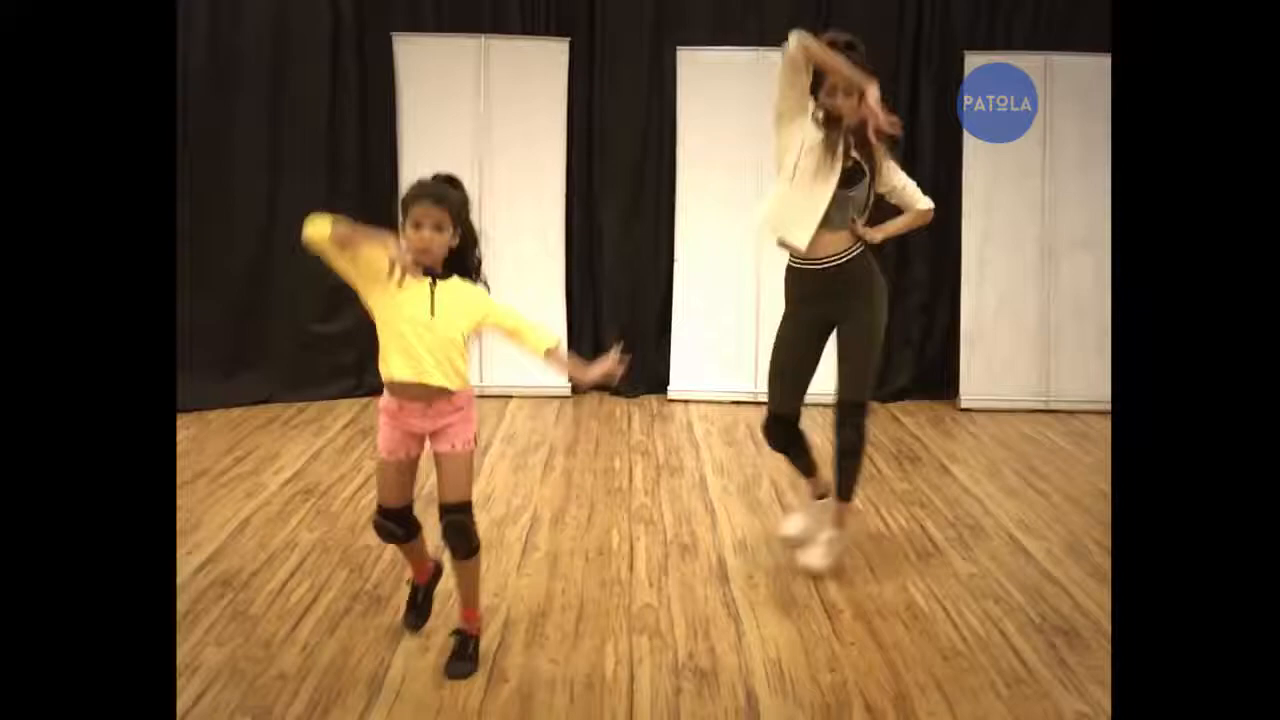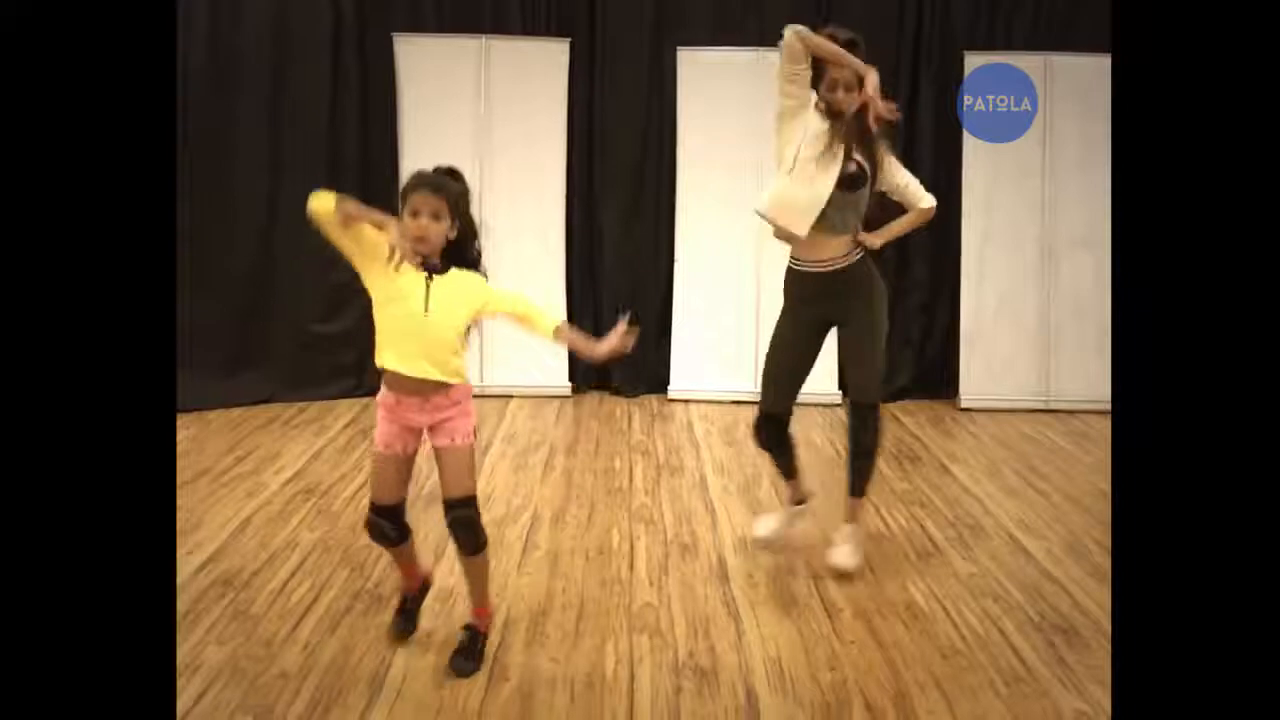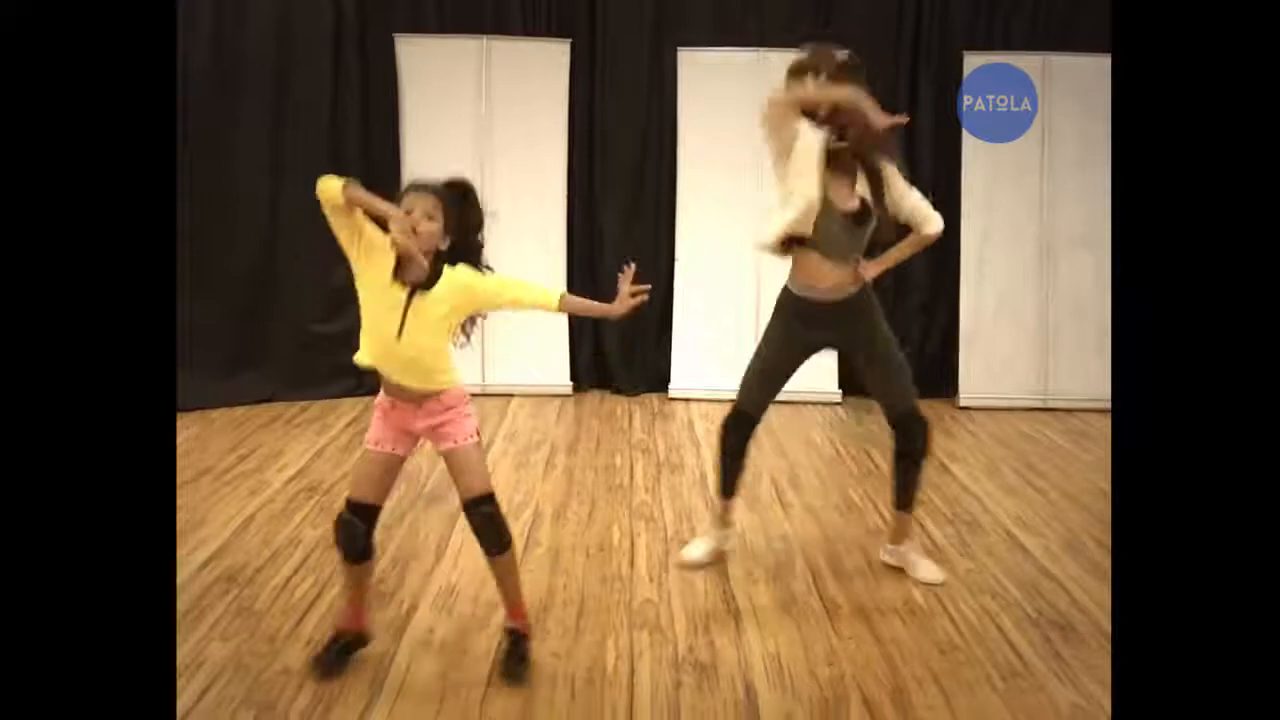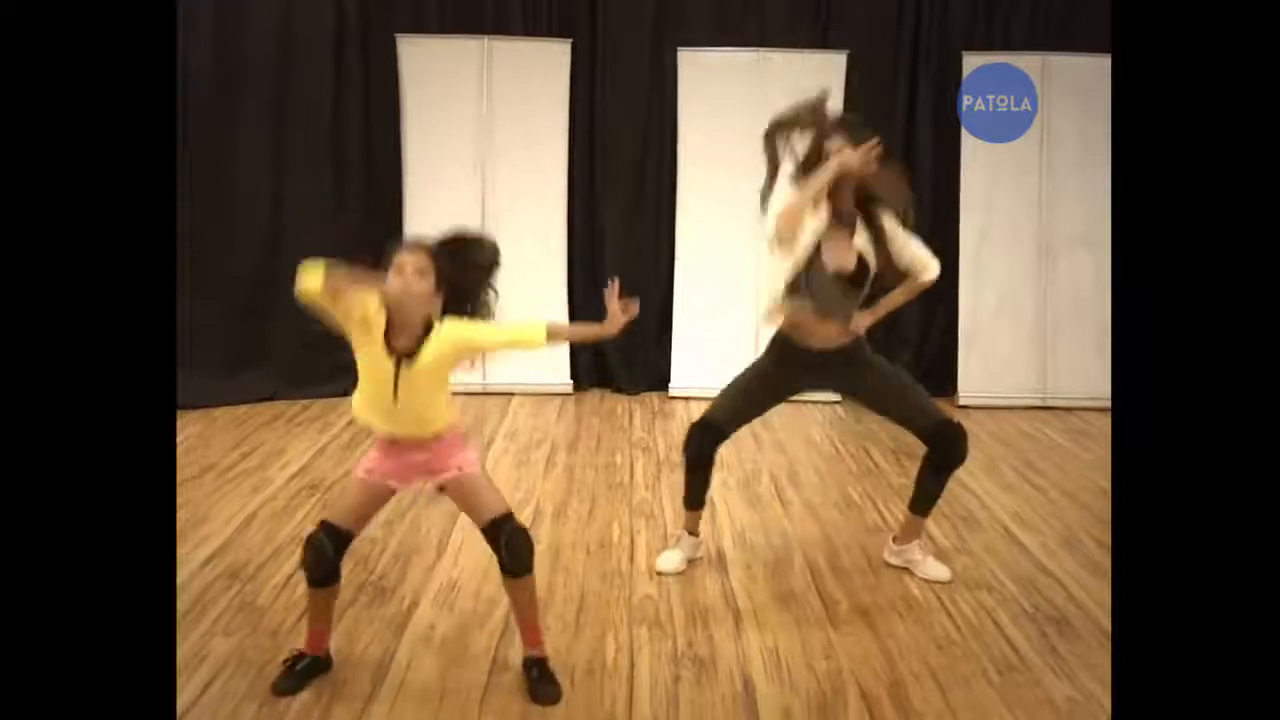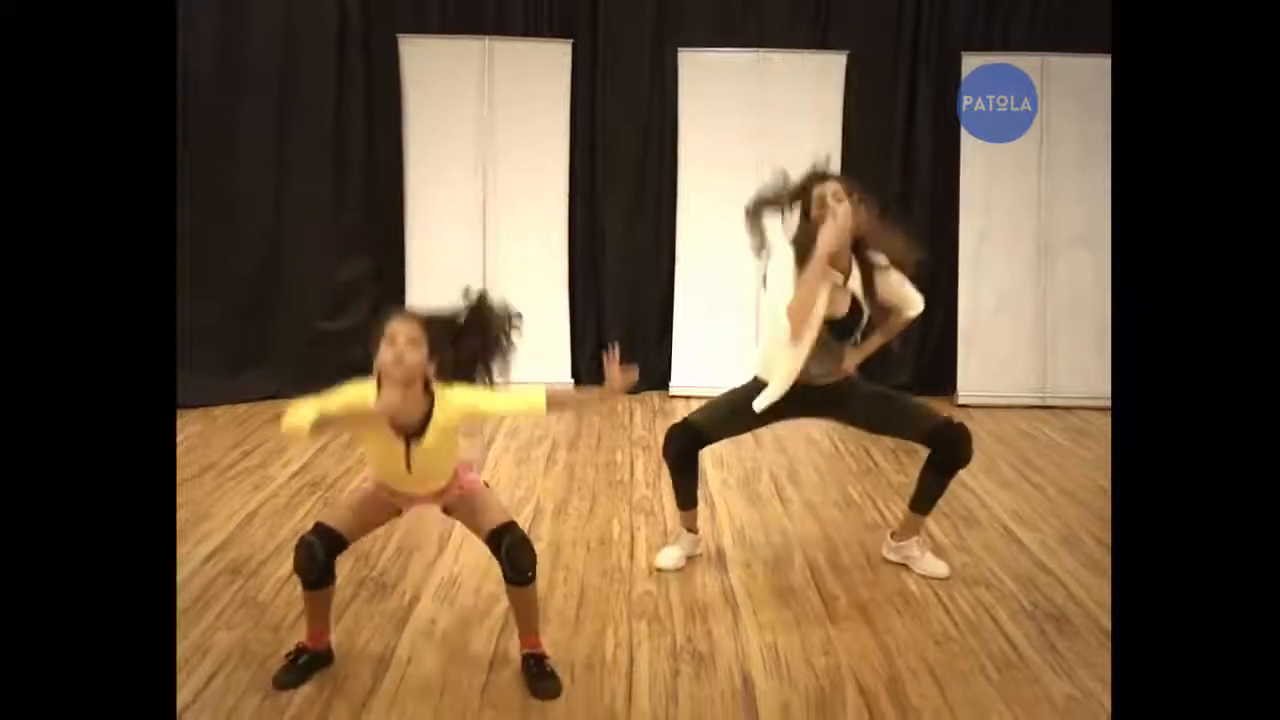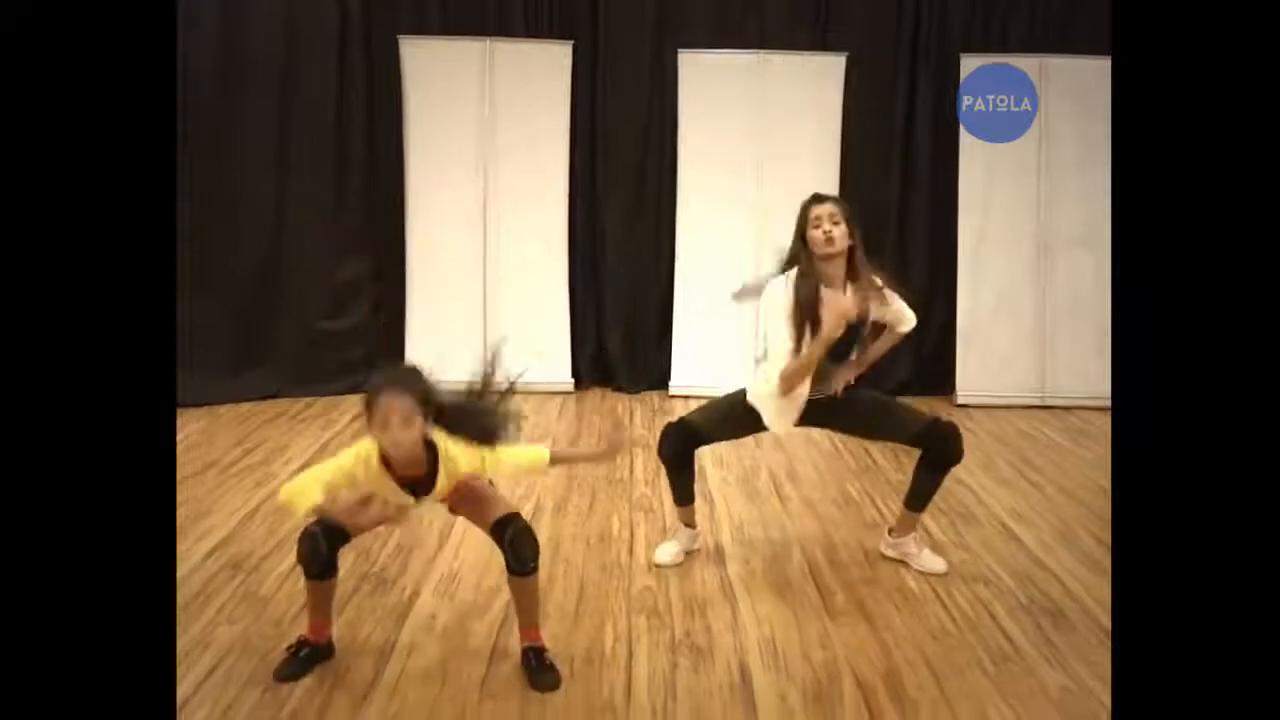
dt=0.1s
person 1, frame 1
left shoulder: (871, 151)
right shoulder: (799, 128)
left elbow: (923, 208)
right elbow: (798, 45)
left wrist: (877, 234)
right wrist: (862, 81)
left hip: (858, 285)
right hip: (805, 289)
left knee: (852, 407)
right knee: (778, 420)
left ankle: (835, 525)
right ankle: (819, 495)
person 1, frame 2
left shoulder: (873, 150)
right shoulder: (801, 125)
left elbow: (925, 205)
right elbow: (793, 38)
left wrist: (877, 237)
right wrist: (864, 71)
left hip: (857, 287)
right hip: (804, 290)
left knee: (865, 405)
right knee: (770, 420)
left ankle: (851, 526)
right ankle: (794, 500)
person 1, frame 3
left shoulder: (879, 174)
right shoulder: (804, 156)
left elbow: (930, 225)
right elbow: (784, 100)
left wrist: (878, 266)
right wrist: (851, 102)
left hip: (857, 314)
right hip: (797, 314)
left knee: (909, 423)
right knee: (740, 422)
left ankle: (900, 541)
right ankle: (720, 528)
person 1, frame 4
left shoulder: (879, 224)
right shoulder: (800, 215)
left elbow: (927, 271)
right elbow: (782, 229)
left wrist: (872, 314)
right wrist: (829, 169)
left hip: (850, 356)
right hip: (791, 353)
left knee: (950, 438)
right knee: (703, 434)
left ankle: (907, 542)
right ankle: (690, 537)
person 1, frame 5
left shoulder: (876, 269)
right shoulder: (794, 266)
left elbow: (912, 307)
right elbow: (797, 320)
left wrist: (862, 352)
right wrist: (824, 244)
left hip: (842, 388)
right hip: (786, 388)
left knee: (955, 441)
right knee: (680, 440)
left ankle: (904, 539)
right ankle: (688, 533)
person 1, frame 6
left shoulder: (870, 289)
right shoulder: (786, 291)
left elbow: (904, 323)
right elbow: (786, 380)
left wrist: (856, 367)
right wrist: (829, 329)
left hip: (836, 399)
right hip: (781, 398)
left knee: (945, 440)
right knee: (675, 439)
left ankle: (901, 536)
right ankle: (687, 529)
person 2, frame 1
left shoulder: (467, 295)
right shoulder: (377, 271)
left elbow: (522, 330)
right elbow: (314, 231)
left wrist: (581, 371)
right wrist: (383, 244)
left hip: (451, 409)
right hip: (397, 408)
left knee: (457, 520)
right knee: (390, 517)
left ankle: (468, 628)
right ankle: (425, 572)
person 2, frame 2
left shoulder: (467, 284)
right shoulder: (380, 258)
left elbow: (528, 312)
right elbow: (319, 207)
left wrist: (594, 348)
right wrist: (384, 224)
left hip: (449, 403)
right hip: (395, 401)
left knee: (462, 514)
right knee: (383, 517)
left ankle: (478, 624)
right ankle: (414, 584)
person 2, frame 3
left shoulder: (460, 282)
right shoulder: (374, 255)
left elbow: (533, 294)
right elbow: (328, 190)
left wrist: (606, 308)
right wrist: (390, 217)
left hip: (446, 408)
right hip: (394, 407)
left knee: (484, 515)
right knee: (354, 520)
left ankle: (517, 627)
right ankle: (352, 628)
person 2, frame 4
left shoulder: (450, 337)
right shoulder: (364, 318)
left elbow: (529, 333)
right elbow: (308, 285)
left wrist: (600, 329)
right wrist: (372, 291)
left hip: (443, 446)
right hip: (390, 450)
left knee: (511, 538)
right knee: (323, 546)
left ankle: (535, 655)
right ankle: (315, 652)
person 2, frame 5
left shoulder: (455, 403)
right shoulder: (363, 403)
left elbow: (533, 402)
right elbow: (295, 420)
left wrist: (601, 393)
right wrist: (362, 412)
left hip: (450, 482)
right hip: (390, 488)
left knee: (515, 550)
right knee: (314, 548)
left ankle: (533, 653)
right ankle: (315, 645)
person 2, frame 6
left shoulder: (455, 452)
right shoulder: (364, 457)
left elbow: (531, 457)
right elbow: (293, 492)
left wrist: (595, 454)
right wrist: (353, 516)
left hip: (455, 488)
left knee: (519, 538)
right knee: (316, 539)
left ankle: (532, 645)
right ankle: (316, 639)
